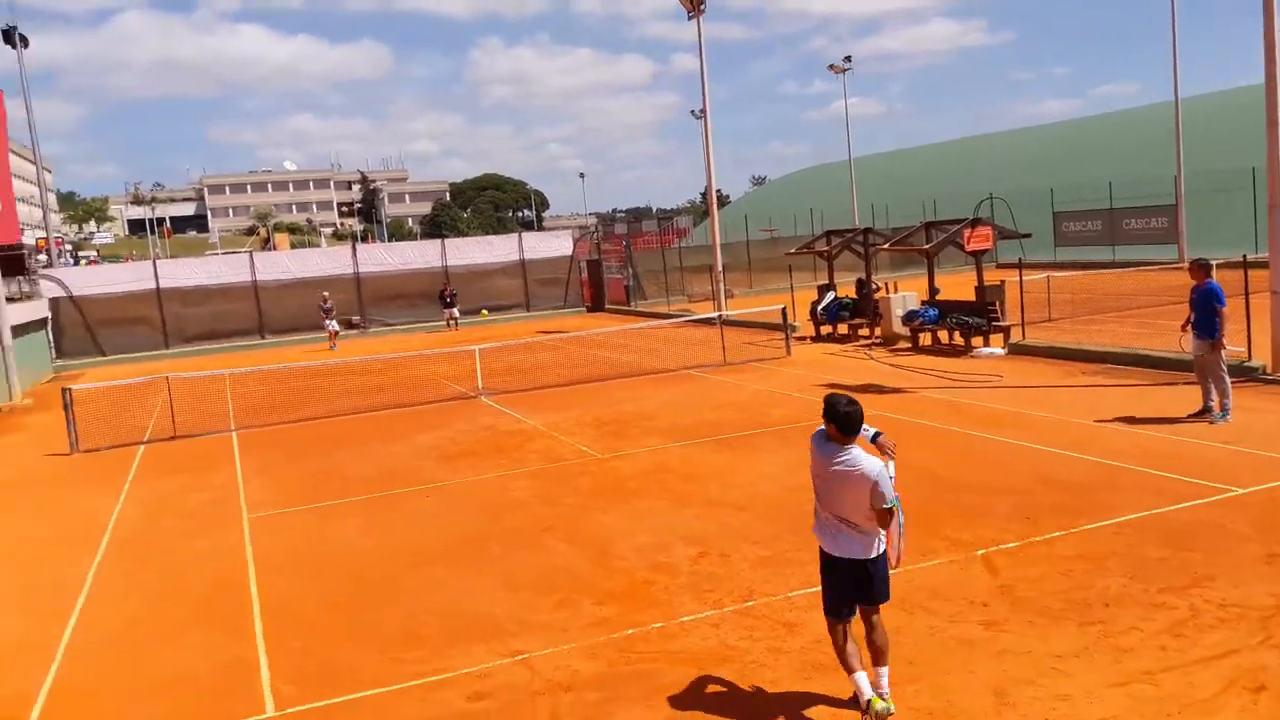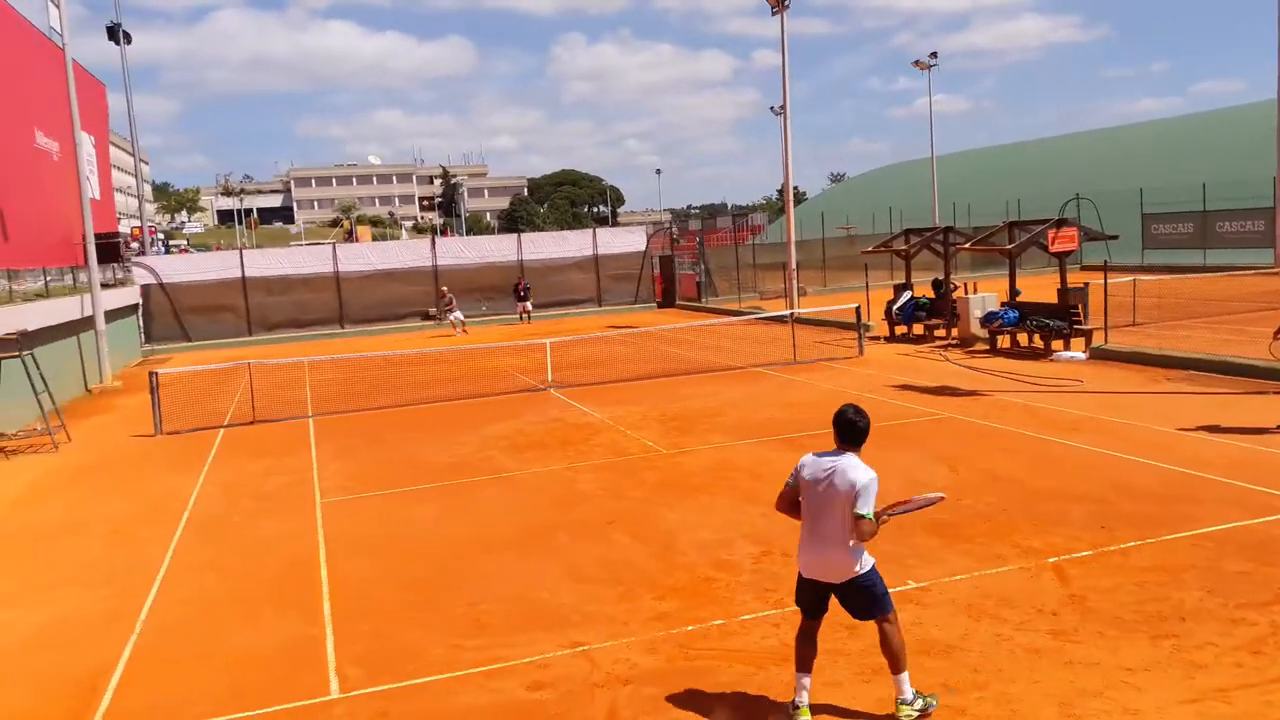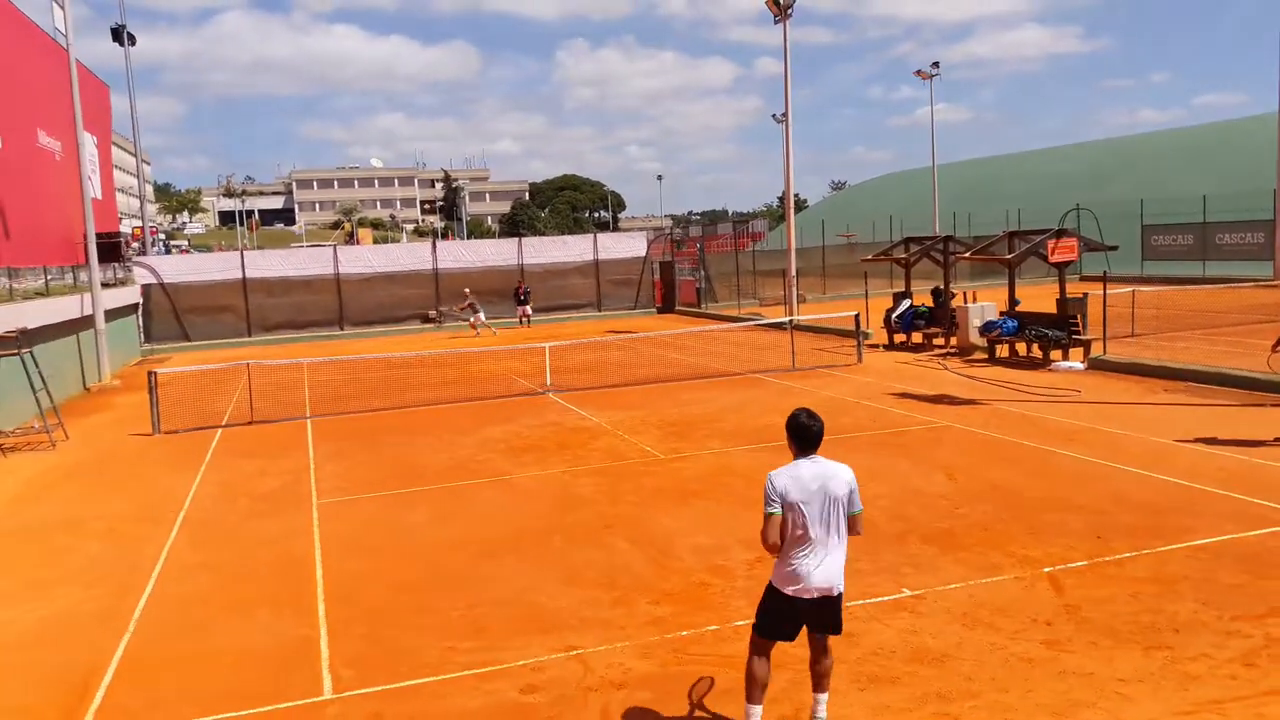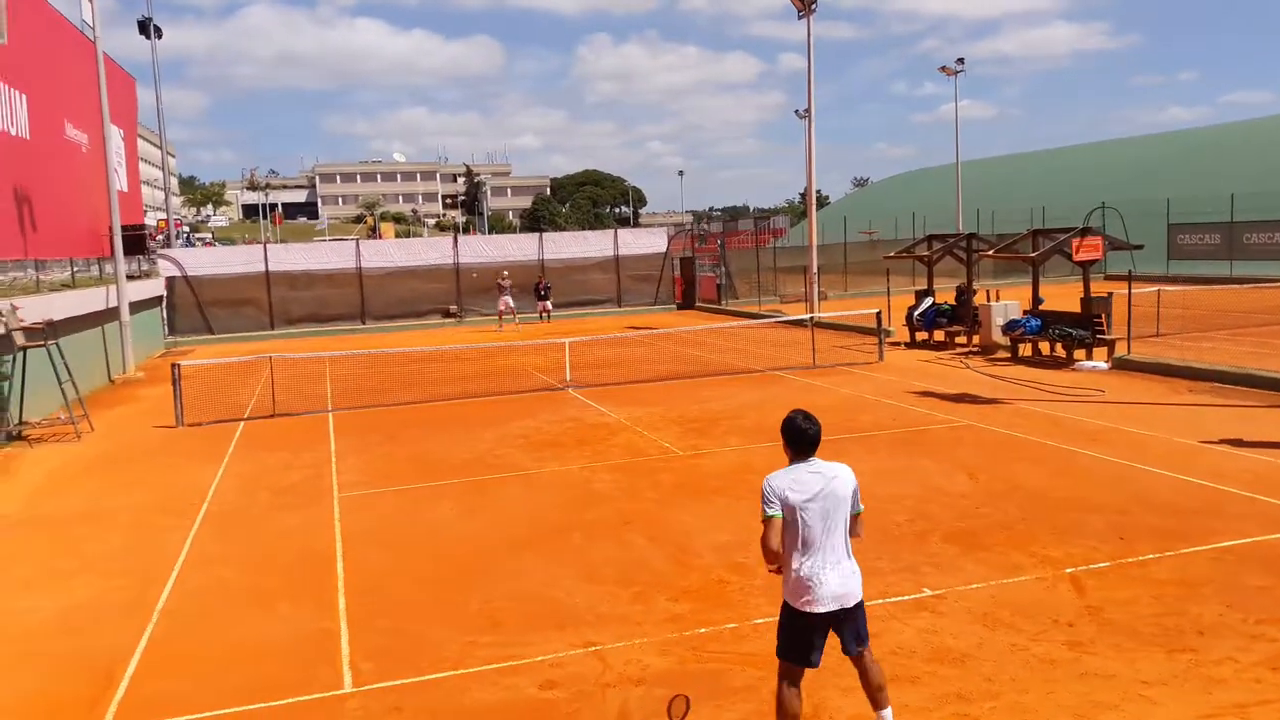
dt=0.4s
person 1, frame 1
left shoulder: (819, 442)
right shoulder: (875, 468)
left elbow: (836, 434)
right elbow: (887, 521)
left wrist: (874, 434)
left hip: (834, 552)
right hip: (868, 552)
left knee: (839, 630)
right knee: (872, 618)
right ankle: (881, 693)
person 1, frame 2
left shoulder: (808, 462)
right shoulder: (865, 476)
left elbow: (784, 505)
right elbow: (860, 534)
right wrist: (878, 522)
left hip: (810, 563)
right hip: (851, 566)
left knee: (809, 624)
right knee: (889, 622)
person 1, frame 3
left shoulder: (778, 479)
right shoulder: (844, 474)
left elbow: (770, 540)
right elbow: (856, 528)
left wrist: (784, 552)
left hip: (791, 582)
right hip: (832, 579)
left knee: (759, 649)
right knee: (820, 644)
person 1, frame 4
left shoulder: (776, 483)
right shoulder: (845, 475)
left elbow: (772, 546)
right elbow: (856, 531)
left wrist: (775, 564)
left hip: (805, 596)
right hip: (847, 589)
left knee: (790, 675)
right knee: (862, 656)
